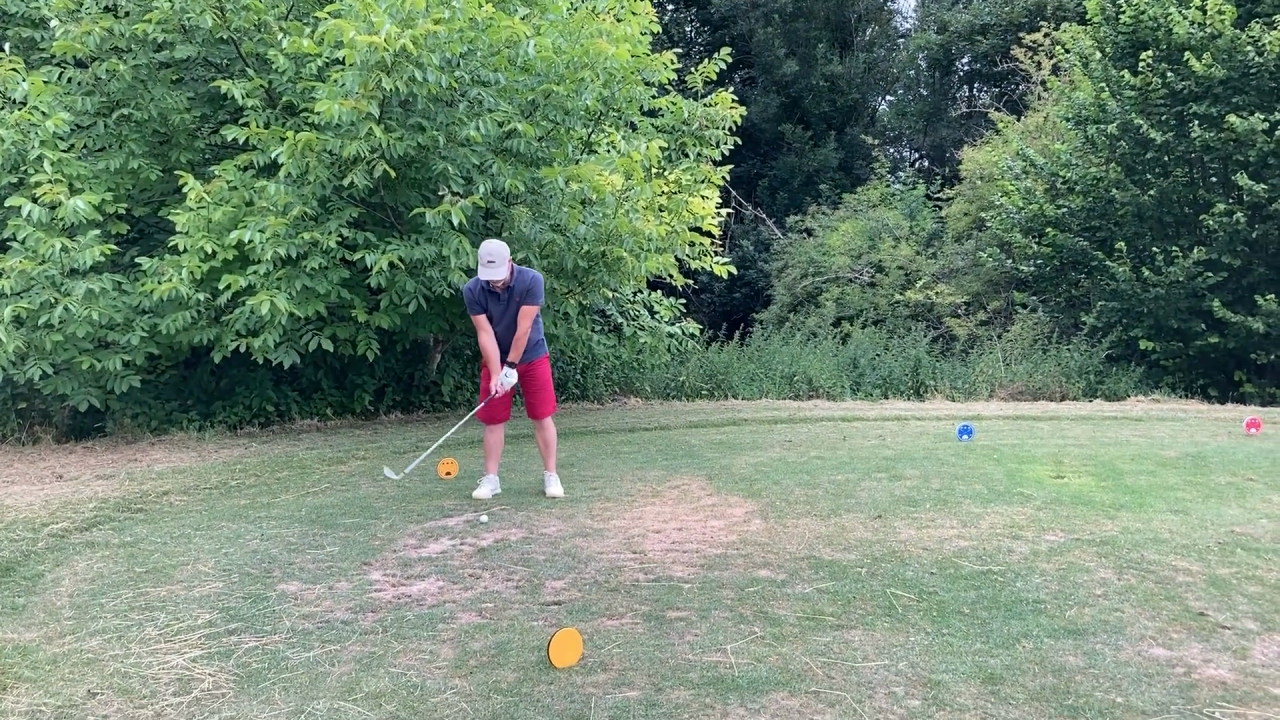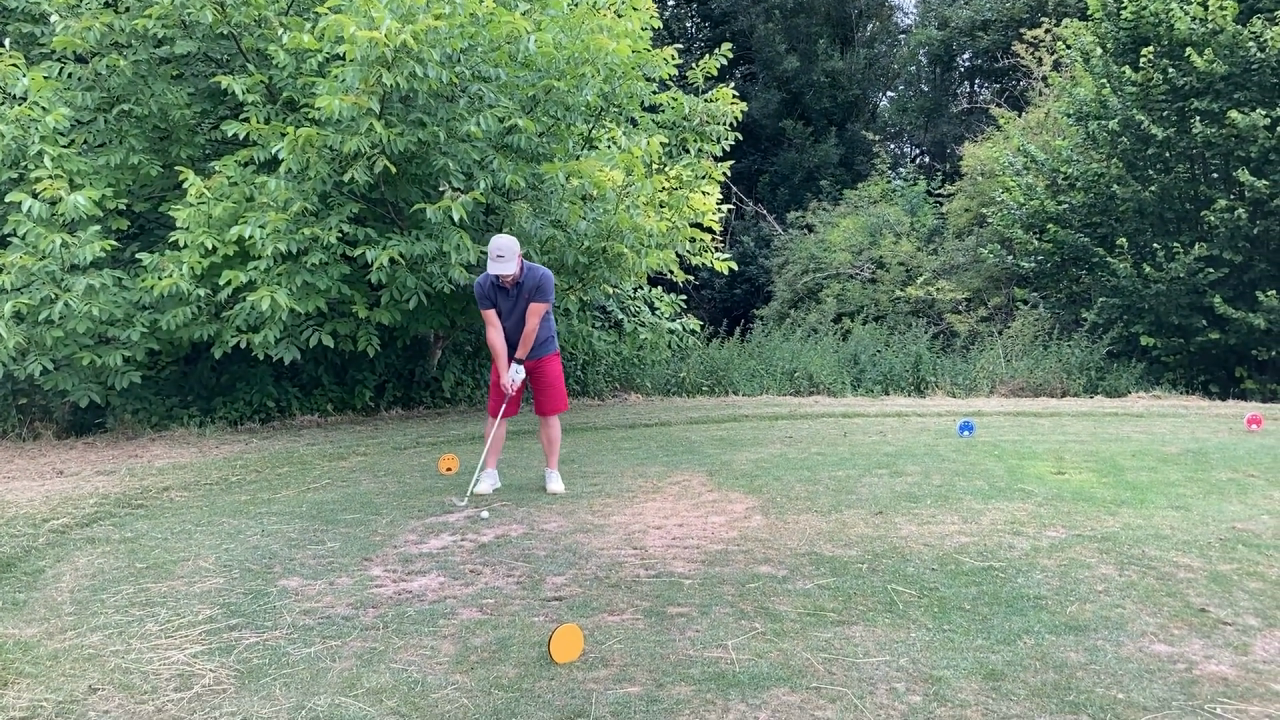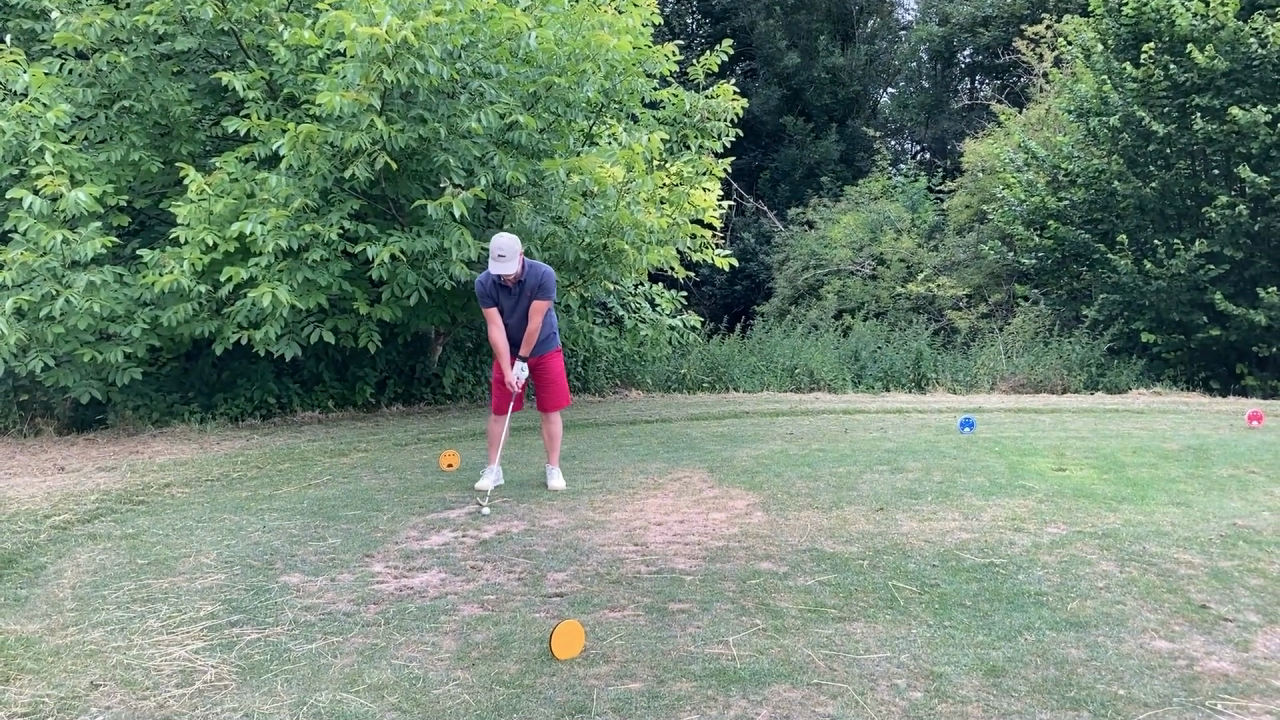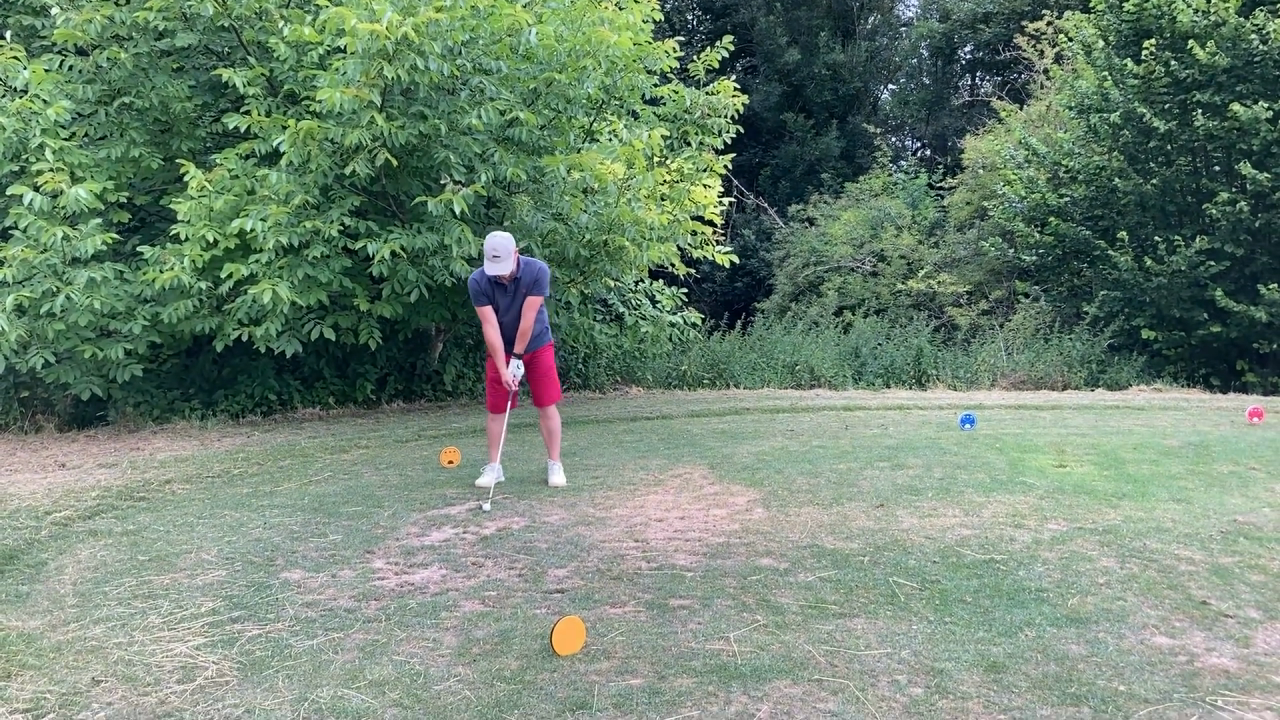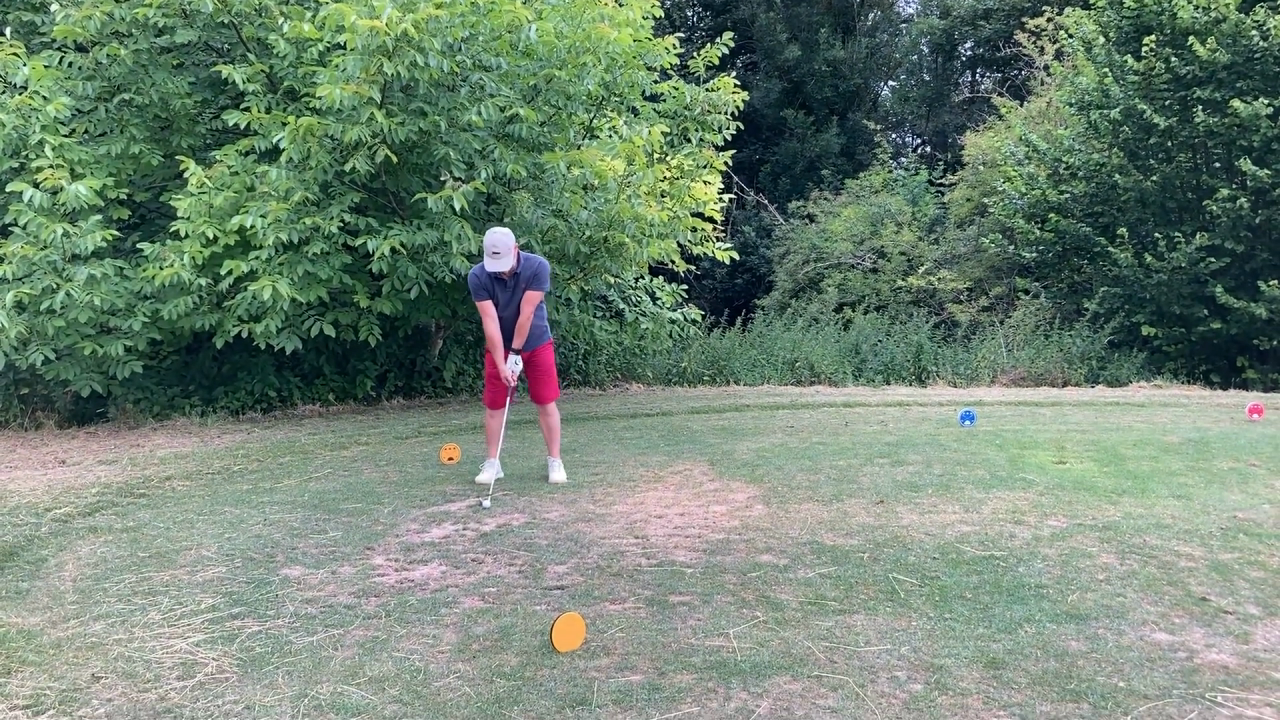
dt=0.2s
person 1, frame 1
left shoulder: (532, 280)
right shoulder: (472, 290)
left elbow: (524, 328)
right elbow: (485, 334)
left wrist: (511, 367)
right wrist: (496, 374)
left hip: (533, 357)
right hip: (495, 360)
left knee: (542, 417)
right knee: (493, 420)
left ankle: (551, 475)
right ankle: (491, 478)
person 1, frame 2
left shoulder: (542, 277)
right shoulder: (483, 285)
left elbow: (532, 325)
right elbow: (494, 329)
left wrist: (518, 363)
right wrist: (504, 371)
left hip: (543, 354)
right hip: (505, 355)
left knee: (549, 414)
right knee: (497, 414)
left ankle: (552, 472)
right ankle: (489, 473)
person 1, frame 3
left shoulder: (544, 275)
right shoulder: (484, 283)
left elbow: (535, 323)
right elbow: (496, 328)
left wrist: (523, 360)
right wrist: (507, 370)
left hip: (545, 350)
right hip: (507, 352)
left knee: (550, 410)
right knee: (499, 411)
left ankle: (553, 468)
right ankle: (493, 469)
person 1, frame 4
left shoulder: (538, 270)
right shoulder: (477, 281)
left elbow: (528, 319)
right elbow: (490, 326)
left wrist: (518, 357)
right wrist: (503, 368)
left hip: (538, 346)
right hip: (501, 350)
left knee: (547, 405)
right knee: (496, 409)
left ankle: (554, 464)
right ankle: (494, 466)
person 1, frame 5
left shoulder: (538, 266)
right shoulder: (477, 276)
left elbow: (527, 313)
right elbow: (490, 321)
left wrist: (515, 353)
right wrist: (501, 363)
left hip: (537, 344)
right hip: (499, 345)
left knee: (546, 402)
right knee: (494, 405)
left ankle: (555, 461)
right ankle: (492, 462)
